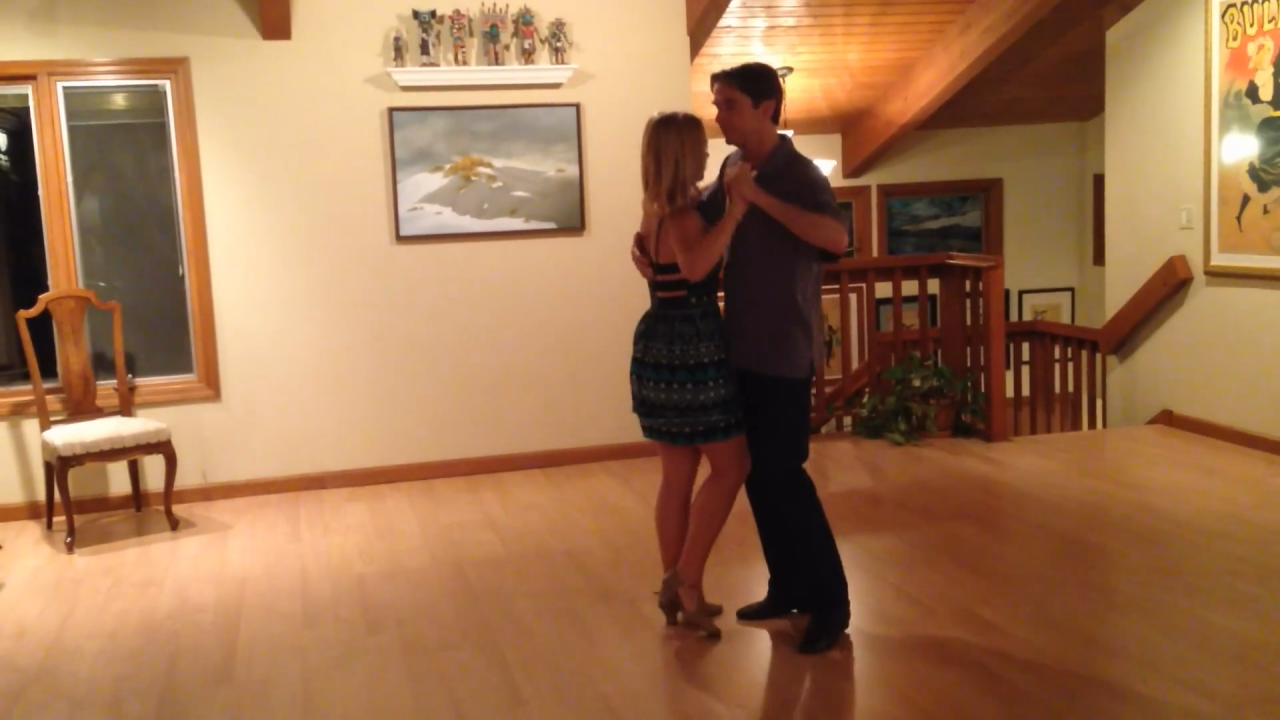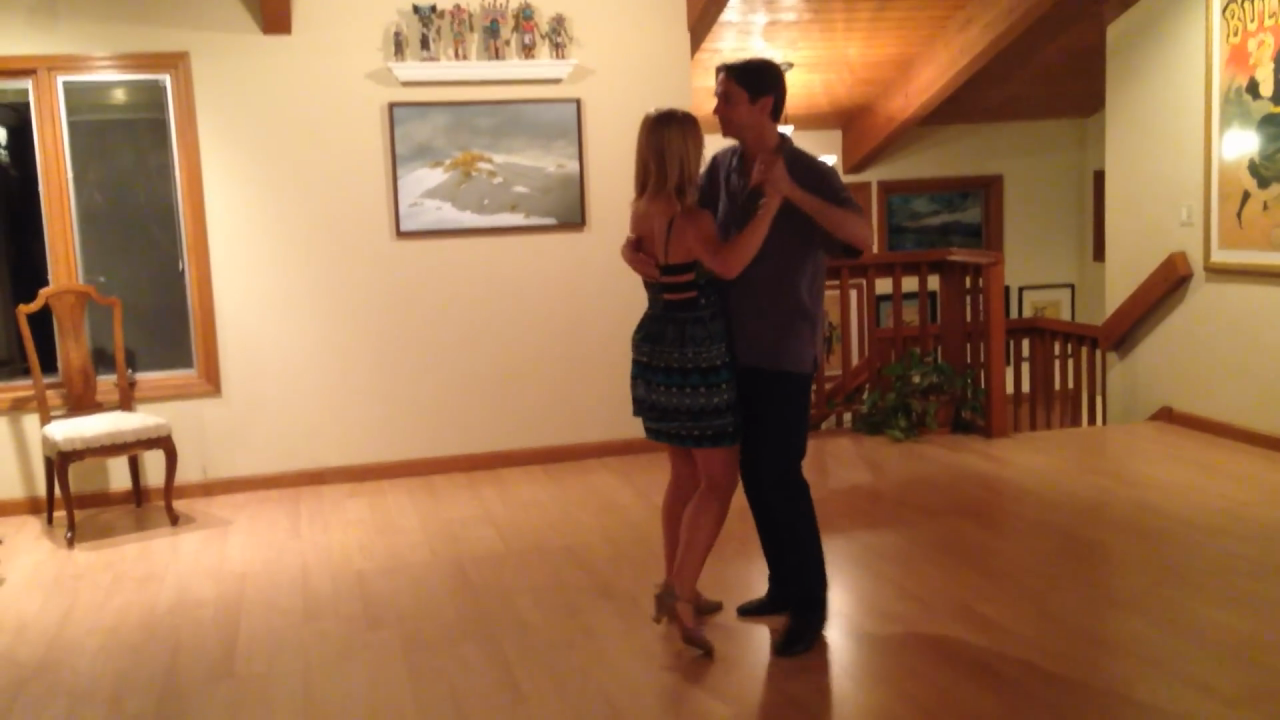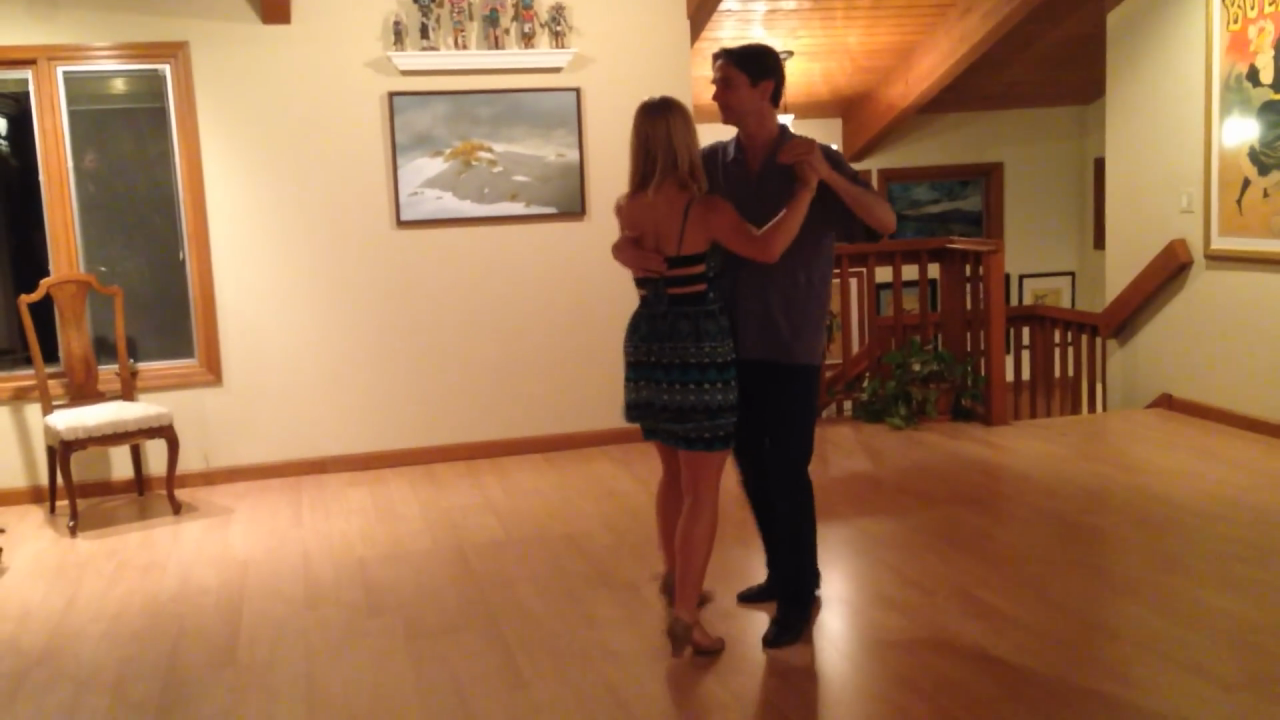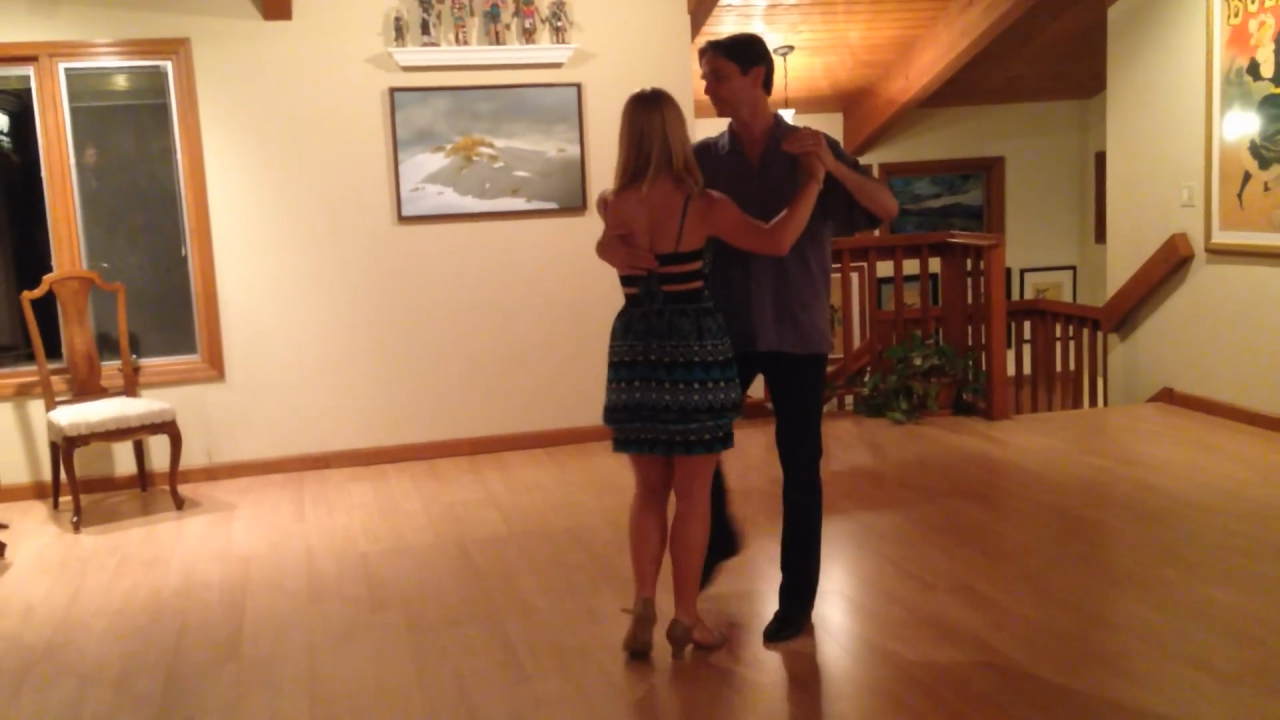
dt=0.3s
person 1, frame 1
left shoulder: (799, 175)
right shoulder: (735, 166)
left elbow: (836, 238)
right elbow: (699, 217)
left wrist: (758, 196)
right wrist: (648, 244)
left hip: (785, 351)
right hip: (746, 347)
left knee: (783, 472)
right knee: (757, 470)
left ankle: (830, 602)
right ankle: (790, 587)
person 1, frame 2
left shoulder: (809, 173)
right shoulder: (722, 167)
left elbow: (863, 236)
left wrist: (793, 194)
right wrist: (636, 247)
left hip: (784, 351)
right hip: (736, 347)
left knee: (781, 473)
right knee: (753, 471)
left ankle: (809, 604)
right ankle: (786, 586)
person 1, frame 3
left shoulder: (817, 160)
right shoulder: (712, 162)
left elbow: (885, 221)
left wrist: (826, 175)
right wrist: (626, 244)
left hip: (792, 343)
right hip: (733, 340)
left knee: (788, 468)
right knee: (750, 461)
left ankle: (797, 597)
right ankle: (790, 572)
person 1, frame 4
left shoulder: (811, 149)
right shoulder: (702, 158)
left elbow: (886, 209)
left wrist: (832, 164)
right wrist: (610, 243)
left hip: (798, 333)
right hip: (724, 331)
left knee: (799, 466)
left ankle: (797, 596)
right ankle: (717, 538)
person 2, frame 1
left shoulder: (655, 210)
right shoulder: (683, 216)
right elbow: (694, 268)
right wrist: (733, 212)
left hip: (658, 351)
right hip: (690, 355)
left knee: (677, 476)
right knee: (730, 469)
left ankle: (675, 587)
right ankle: (686, 580)
person 2, frame 2
left shoulder: (641, 213)
right shoulder: (689, 219)
right elbow: (727, 264)
right wrist: (770, 206)
left hip: (655, 349)
right hip: (697, 354)
left knee: (685, 475)
right knee: (719, 481)
left ankle: (678, 586)
right ankle: (679, 595)
person 2, frame 3
left shoulder: (627, 209)
right shoulder: (704, 209)
right elbow: (765, 250)
right wrist: (805, 189)
left hip: (647, 347)
right hip: (700, 351)
left knee: (675, 472)
right knee: (702, 490)
left ankle: (675, 578)
right ankle: (684, 616)
person 2, frame 4
left shoulder: (611, 206)
right shoulder: (702, 206)
right elbow: (776, 242)
right wrist: (812, 180)
left hip: (635, 352)
right hip: (695, 351)
left knee: (649, 489)
right knee: (693, 493)
left ankle: (644, 610)
right ankle: (684, 618)
